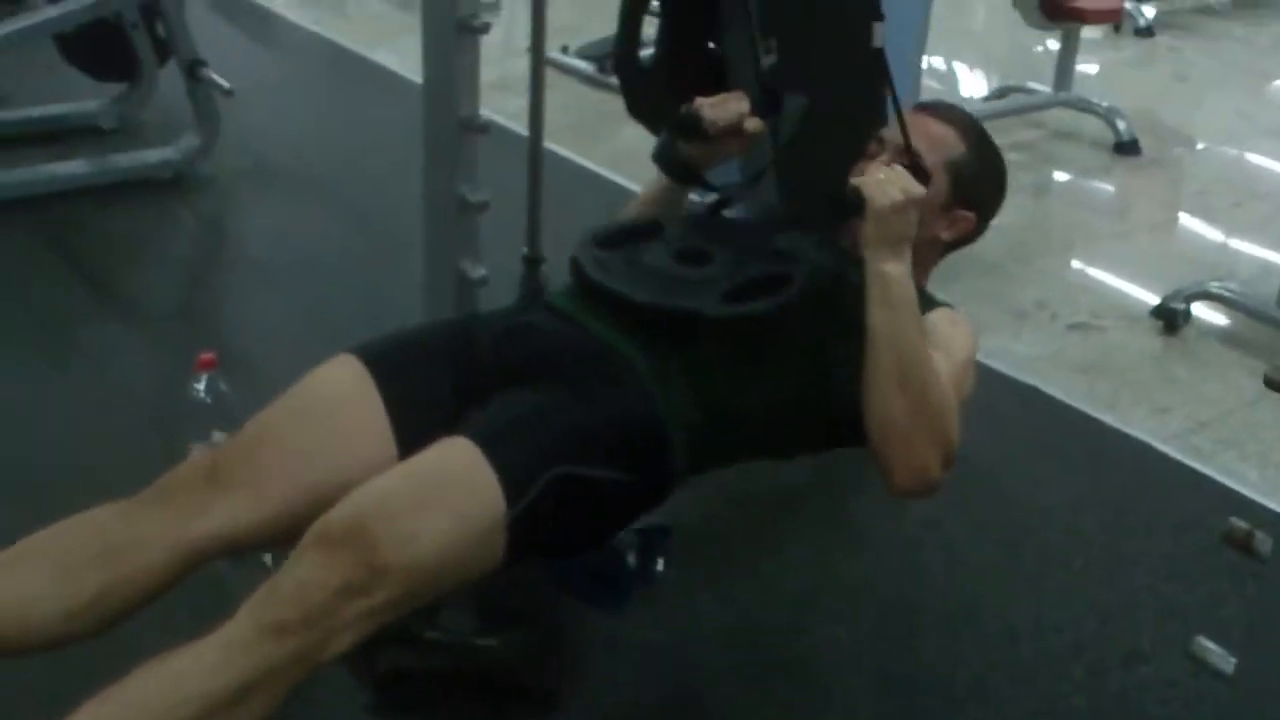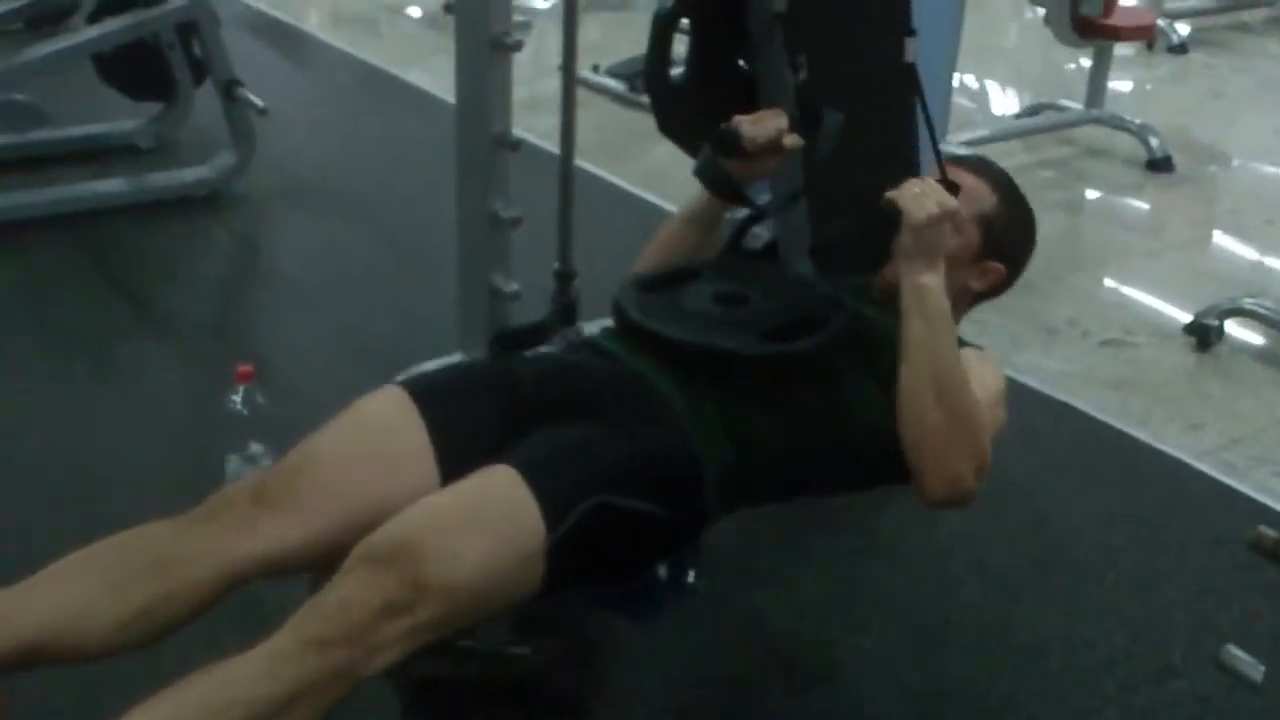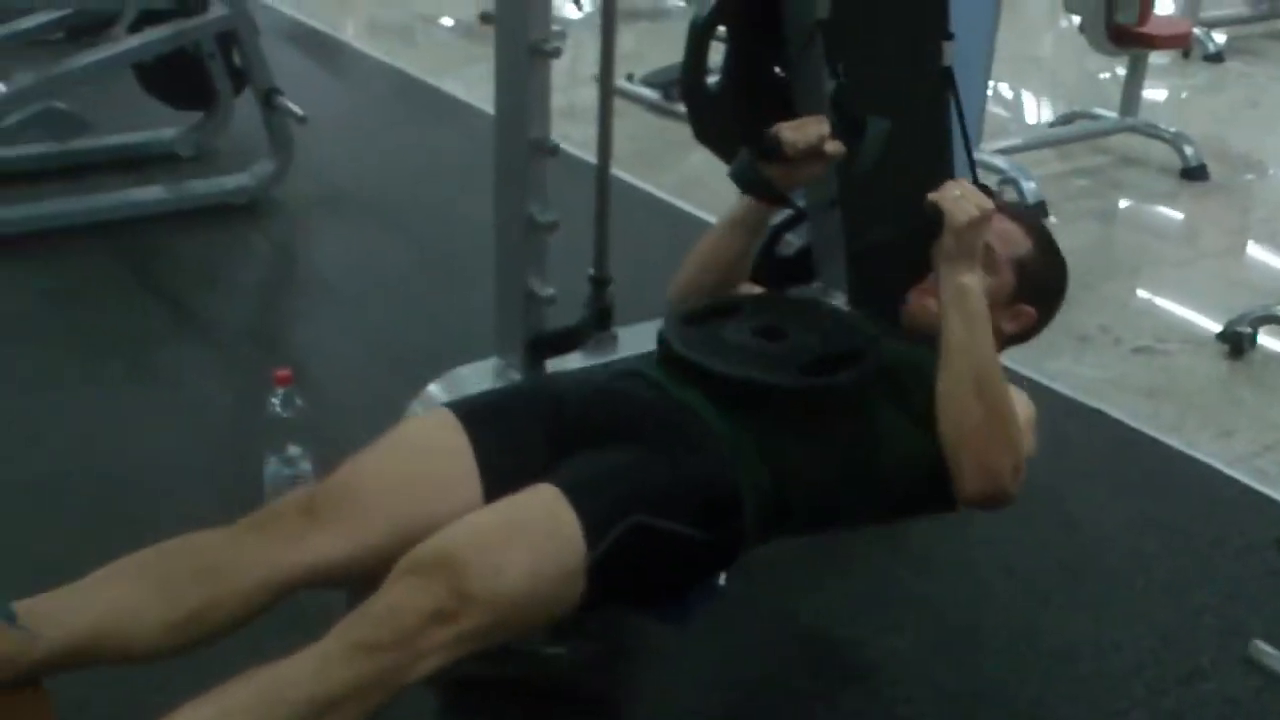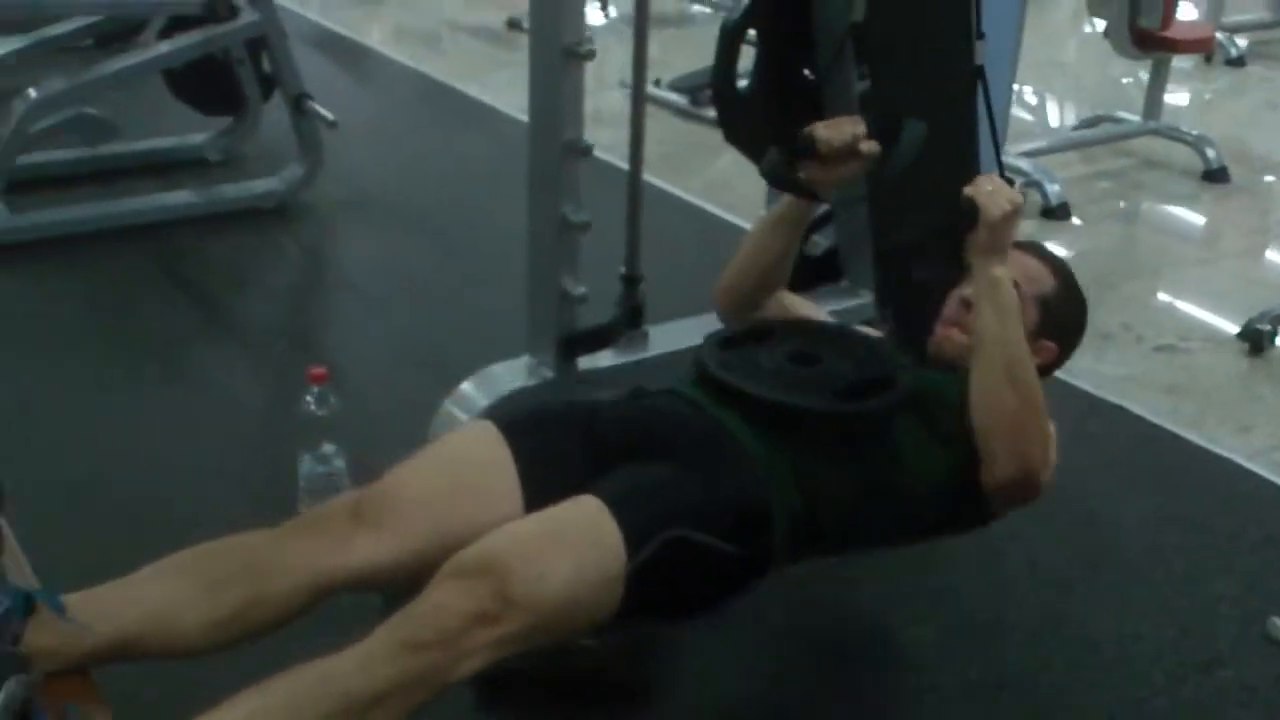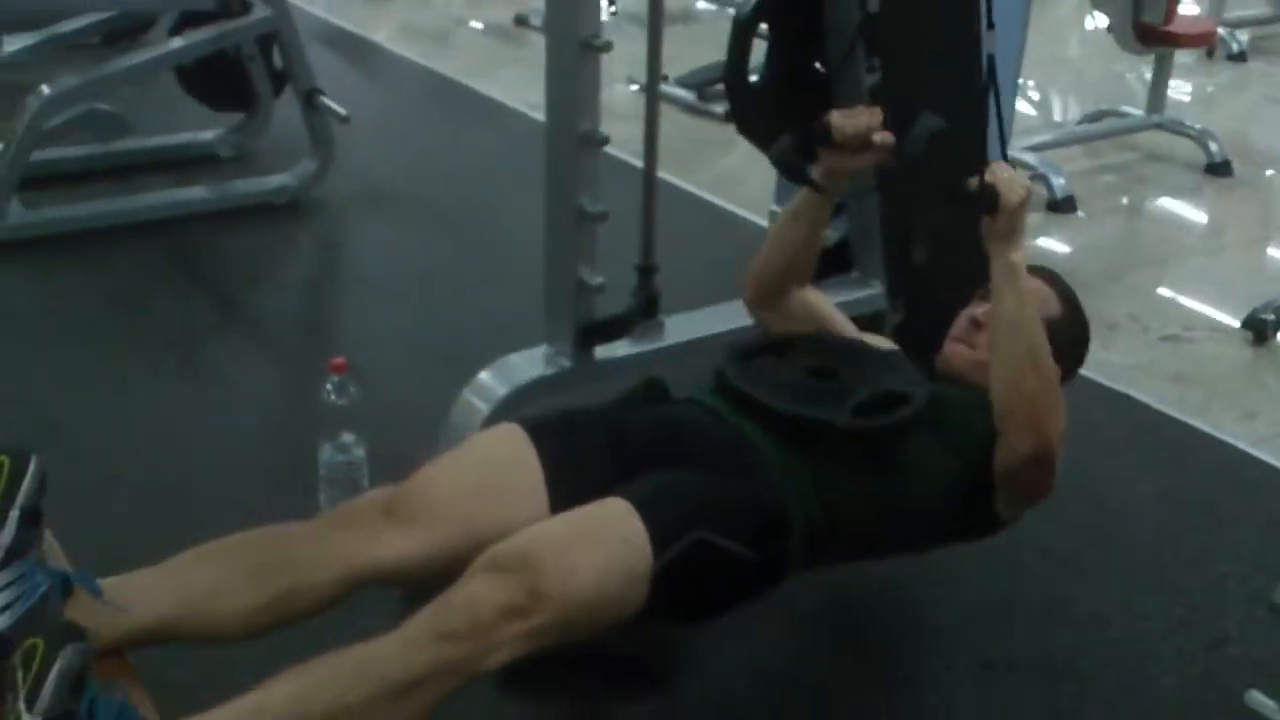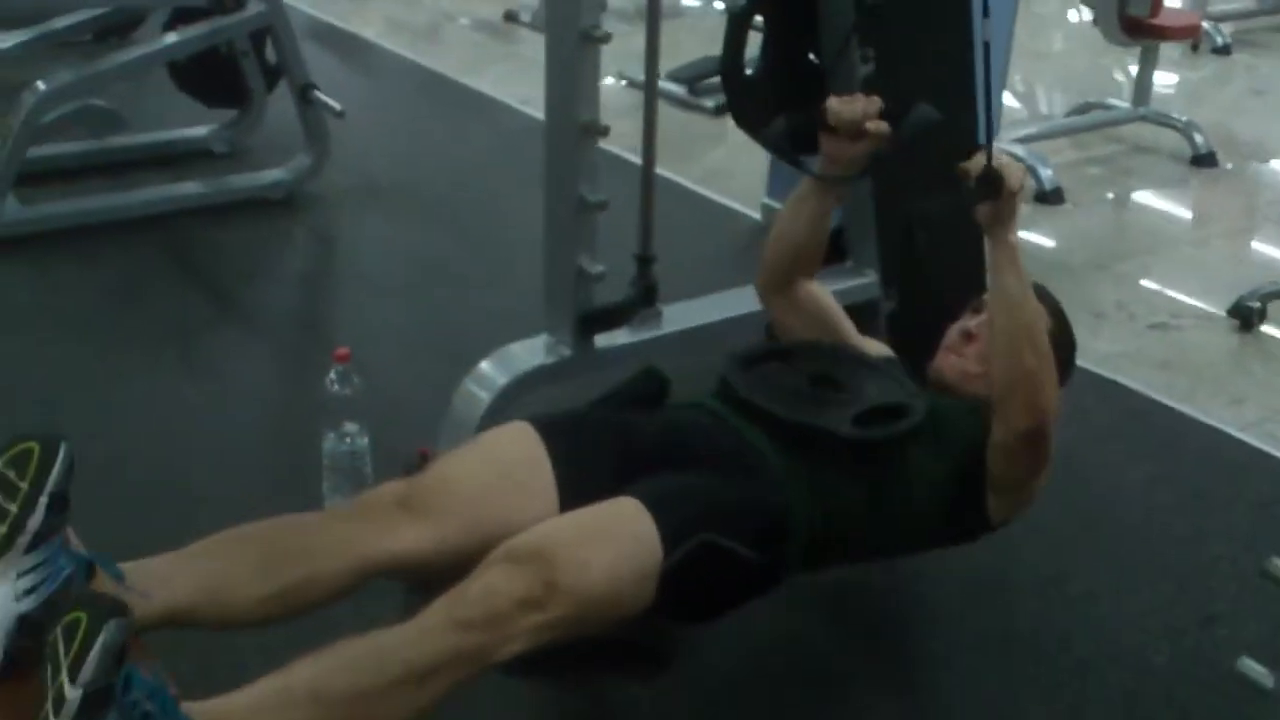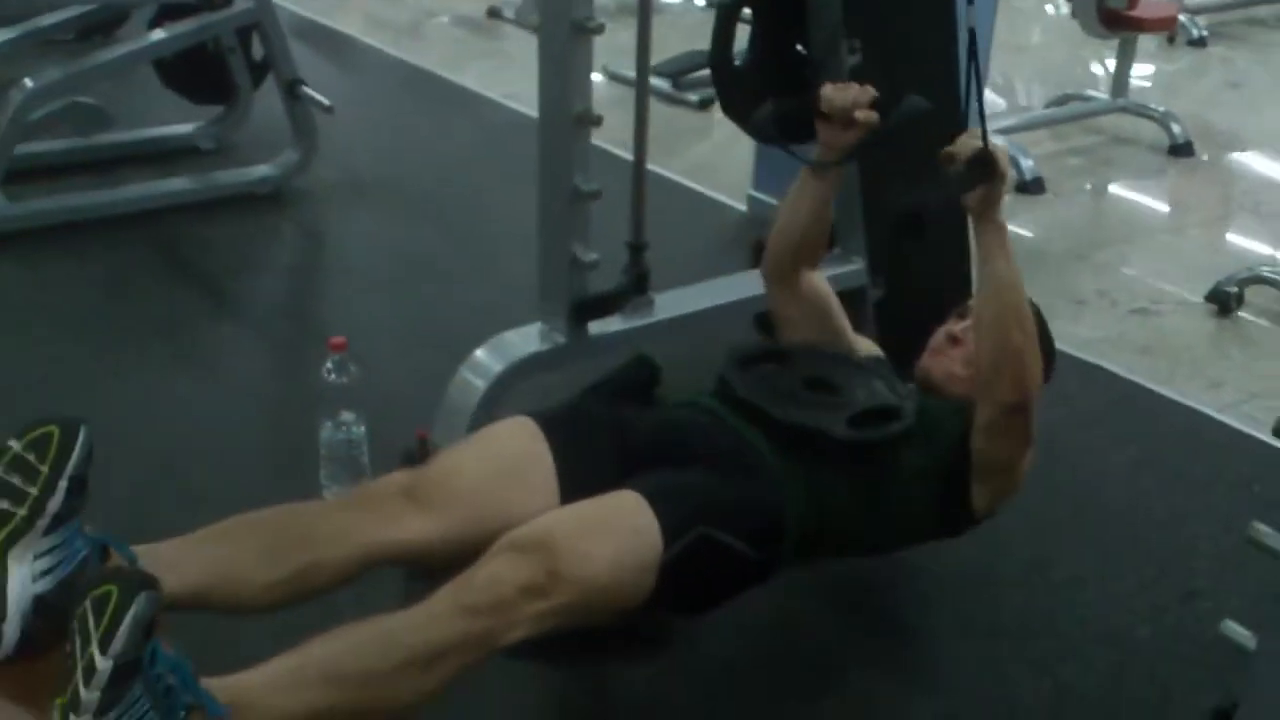
dt=0.1s
person 1, frame 1
left shoulder: (932, 336)
left elbow: (914, 468)
left wrist: (890, 262)
right wrist: (691, 163)
left hip: (629, 417)
left knee: (336, 575)
right knee: (204, 494)
person 1, frame 2
left shoulder: (965, 374)
left elbow: (948, 477)
right elbow: (650, 287)
left wrist: (923, 277)
right wrist: (726, 183)
left hip: (658, 455)
right hip: (564, 374)
left knee: (376, 597)
right knee: (249, 517)
person 1, frame 3
left shoulder: (997, 407)
right shoulder: (857, 329)
left elbow: (983, 480)
right elbow: (693, 295)
left wrist: (964, 276)
right wrist: (772, 189)
left hip: (702, 481)
right hip: (611, 398)
left knee: (428, 603)
right knee: (305, 524)
person 1, frame 4
left shoulder: (1014, 419)
right shoulder: (884, 356)
left elbow: (1013, 471)
right elbow: (735, 301)
left wrist: (997, 268)
right wrist: (807, 190)
left hip: (732, 497)
right hip: (646, 421)
left knee: (468, 608)
right knee: (352, 529)
person 1, frame 5
left shoulder: (1000, 462)
right shoulder: (887, 366)
left elbow: (1033, 440)
right elbow: (766, 290)
left wrist: (1006, 253)
right wrist: (830, 182)
left hip: (754, 501)
right hip: (668, 424)
left knee: (498, 602)
right knee: (388, 520)
person 1, frame 6
left shoulder: (994, 459)
right shoulder: (880, 372)
left elbow: (1028, 415)
right elbow: (778, 280)
left wrist: (1000, 240)
right wrist: (833, 168)
left hip: (755, 502)
right hip: (669, 432)
left knee: (512, 595)
right knee: (402, 514)
person 1, frame 7
left shoulder: (974, 459)
right shoulder: (861, 370)
left elbow: (1015, 392)
right elbow: (786, 270)
left wrist: (986, 225)
right wrist: (831, 160)
left hip: (749, 497)
right hip: (657, 428)
left knee: (517, 580)
right knee: (404, 503)
right ankle: (85, 575)
